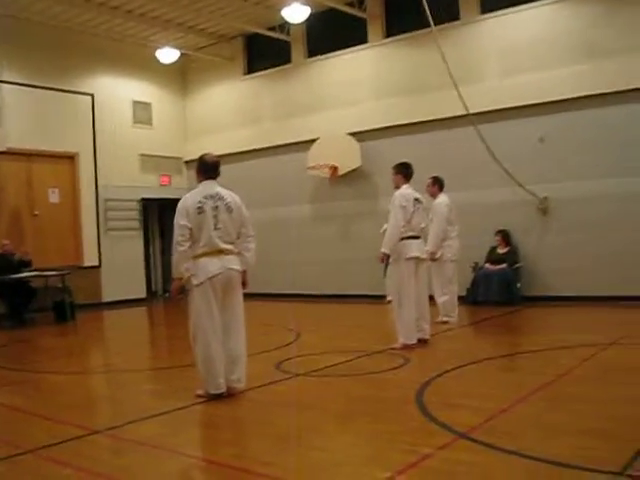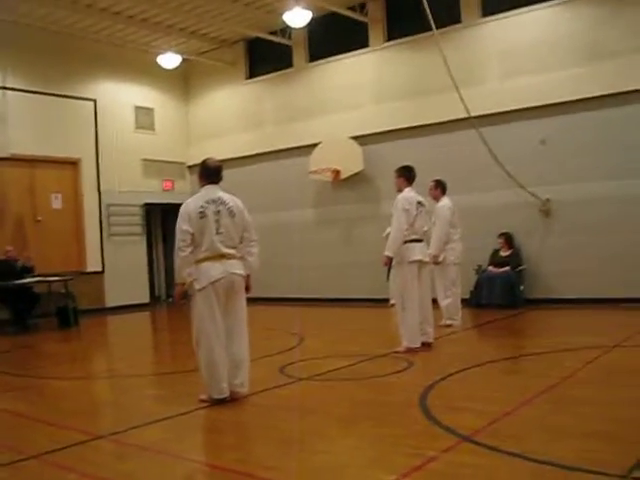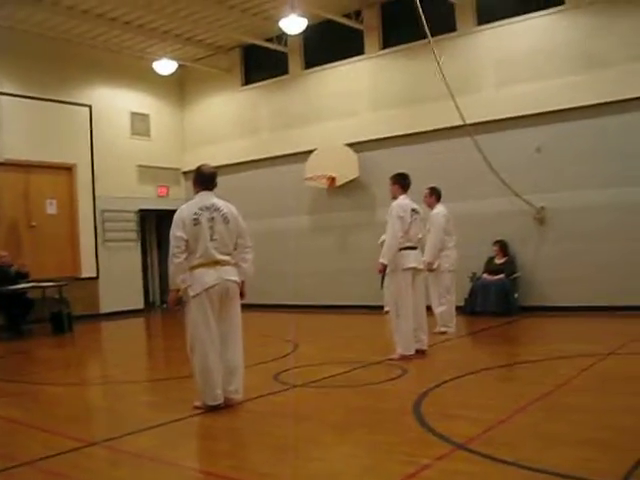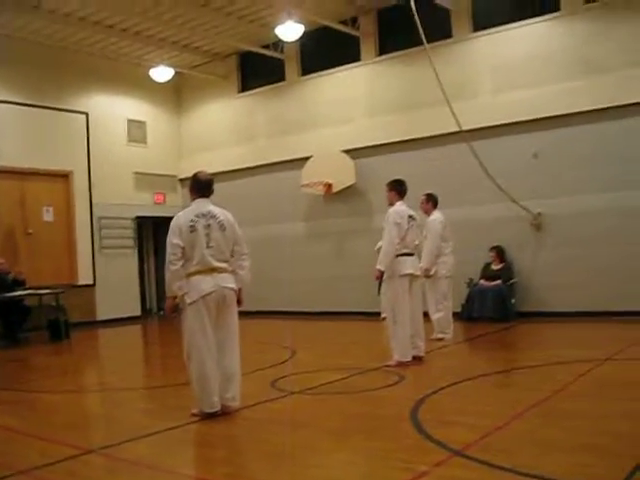
dt=0.1s
person 1, frame 1
left shoulder: (188, 201)
right shoulder: (233, 199)
left elbow: (181, 242)
right elbow: (247, 238)
left wrist: (179, 276)
right wrist: (243, 269)
left hip: (203, 269)
right hip: (230, 267)
left knee: (207, 329)
right knee: (233, 326)
left ankle: (215, 386)
right ankle: (234, 381)
person 1, frame 2
left shoulder: (190, 206)
right shoulder: (236, 203)
left elbow: (183, 247)
right elbow: (249, 242)
left wrist: (181, 280)
right wrist: (247, 273)
left hip: (206, 273)
right hip: (233, 271)
left knee: (210, 334)
right knee: (236, 331)
left ankle: (218, 390)
right ankle: (237, 386)
person 1, frame 3
left shoulder: (184, 212)
right shoulder: (230, 210)
left elbow: (177, 253)
right elbow: (244, 248)
left wrist: (175, 287)
right wrist: (241, 280)
left hip: (200, 280)
right hip: (228, 278)
left knee: (204, 341)
right knee: (230, 337)
left ankle: (212, 397)
right ankle: (231, 393)
person 1, frame 4
left shoulder: (181, 219)
right shoulder: (227, 217)
left elbow: (174, 261)
right elbow: (241, 255)
left wrist: (172, 294)
right wrist: (239, 287)
left hip: (197, 287)
right hip: (225, 285)
left knee: (201, 348)
right knee: (227, 344)
left ankle: (209, 404)
right ankle: (229, 400)
person 2, frame 1
left shoulder: (400, 196)
right shoulder: (418, 197)
left elbow: (396, 226)
right elbow: (421, 224)
left wrist: (386, 249)
left hip: (403, 248)
right hip: (417, 246)
left knee: (403, 295)
right knee: (418, 292)
left ankle: (408, 338)
right ankle: (422, 333)
person 2, frame 2
left shoulder: (402, 199)
right shoulder: (420, 200)
left elbow: (399, 229)
right elbow: (422, 227)
left wrist: (389, 253)
left hip: (406, 252)
right hip: (420, 249)
left knee: (407, 298)
right knee: (421, 296)
left ankle: (411, 341)
right ankle: (425, 336)
person 2, frame 3
left shoulder: (397, 206)
right shoulder: (415, 208)
left elbow: (394, 237)
right elbow: (417, 234)
left wrist: (384, 260)
left hip: (400, 259)
right hip: (415, 257)
left knee: (401, 306)
right knee: (416, 303)
left ankle: (406, 349)
right ankle: (419, 344)
person 2, frame 4
left shoulder: (394, 213)
right shoulder: (411, 214)
left elbow: (391, 243)
right elbow: (414, 241)
left wrist: (381, 267)
left hip: (397, 265)
right hip: (411, 263)
left knee: (398, 312)
right knee: (413, 310)
left ankle: (402, 355)
right ankle: (416, 350)
person 3, frame 1
left shoulder: (440, 203)
right shoulder: (443, 202)
left elbow: (438, 229)
left wrist: (432, 250)
right wrist: (433, 249)
left hip: (443, 249)
right hip: (446, 248)
left knee: (444, 284)
right knee: (446, 283)
left ankle: (448, 315)
right ankle: (448, 314)
person 3, frame 2
left shoulder: (442, 206)
right shoulder: (445, 205)
left elbow: (441, 232)
left wrist: (435, 253)
right wrist: (436, 252)
left hip: (447, 252)
right hip: (449, 251)
left knee: (447, 287)
right knee: (450, 286)
left ankle: (451, 318)
right ankle: (452, 317)
person 3, frame 3
left shoulder: (437, 214)
right shoulder: (440, 212)
left elbow: (435, 240)
left wrist: (429, 260)
right wrist: (431, 259)
left hip: (441, 259)
right hip: (444, 258)
left knee: (442, 294)
right knee: (444, 294)
left ankle: (446, 325)
right ankle: (446, 324)
person 3, frame 4
left shoulder: (434, 220)
right shoulder: (437, 218)
left elbow: (433, 246)
left wrist: (426, 266)
right wrist: (427, 265)
left hip: (438, 265)
right hip: (441, 264)
left knee: (439, 300)
right knee: (441, 300)
left ankle: (443, 332)
right ankle: (444, 330)
